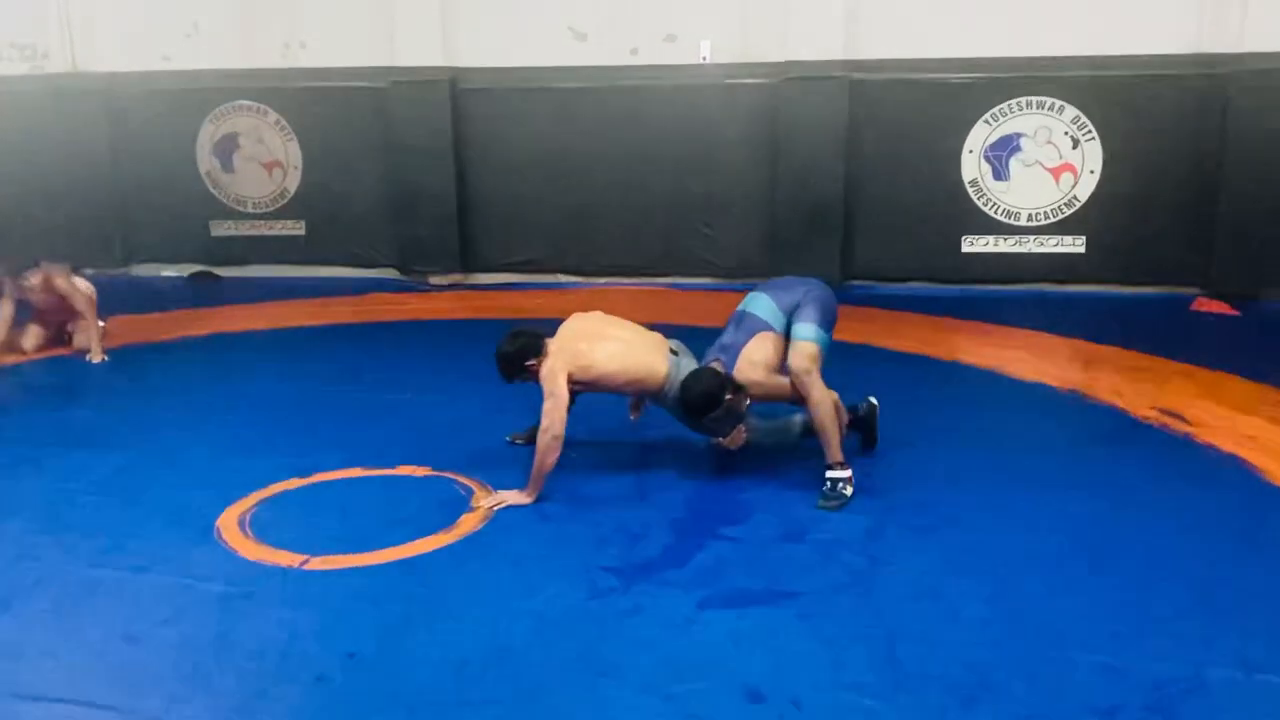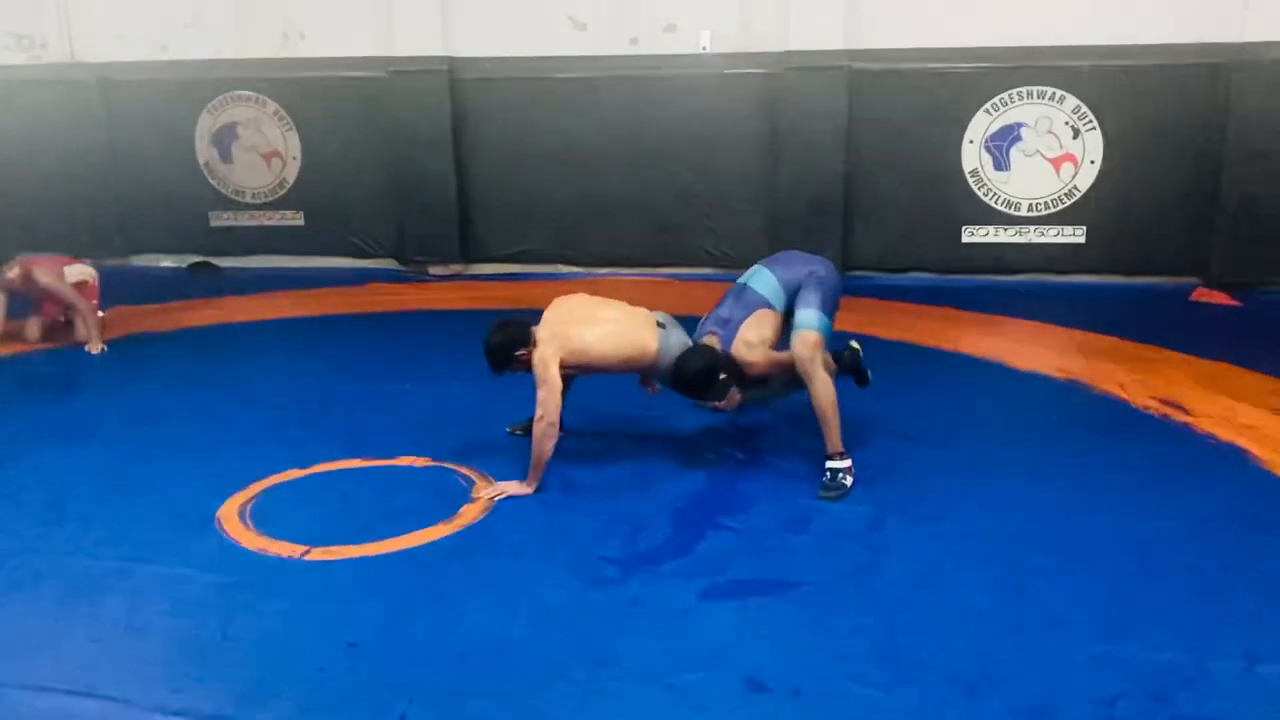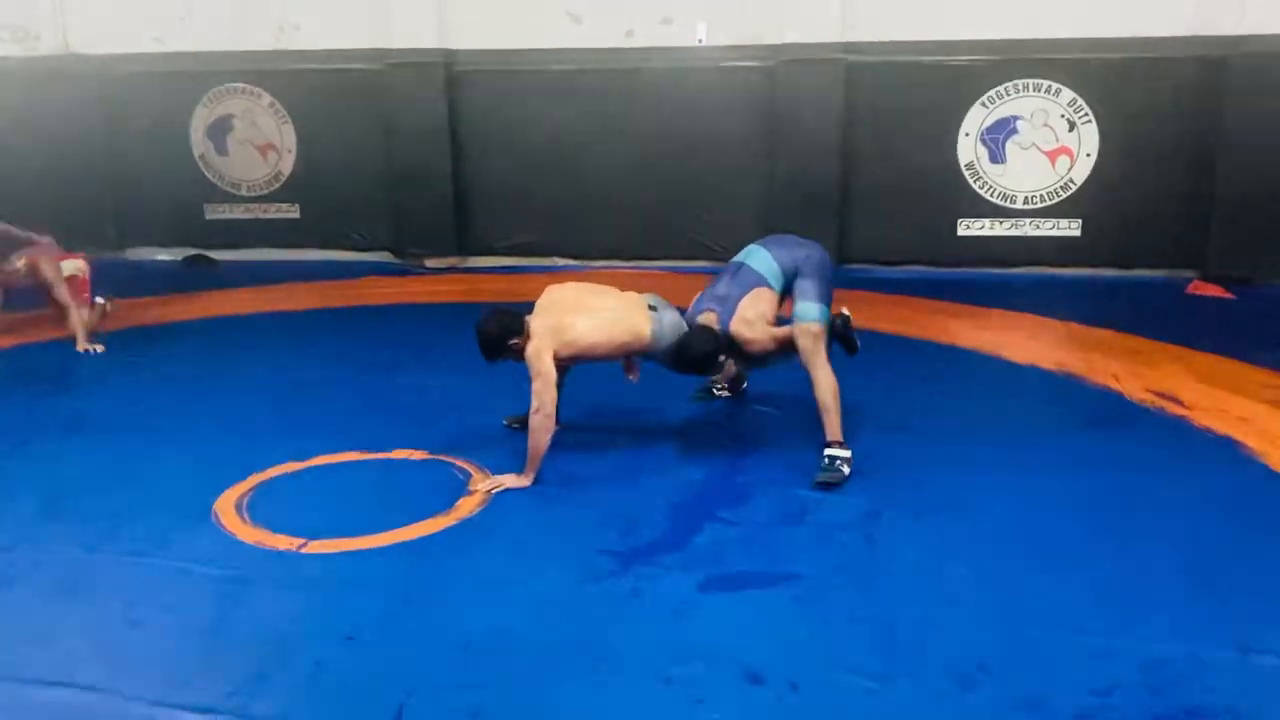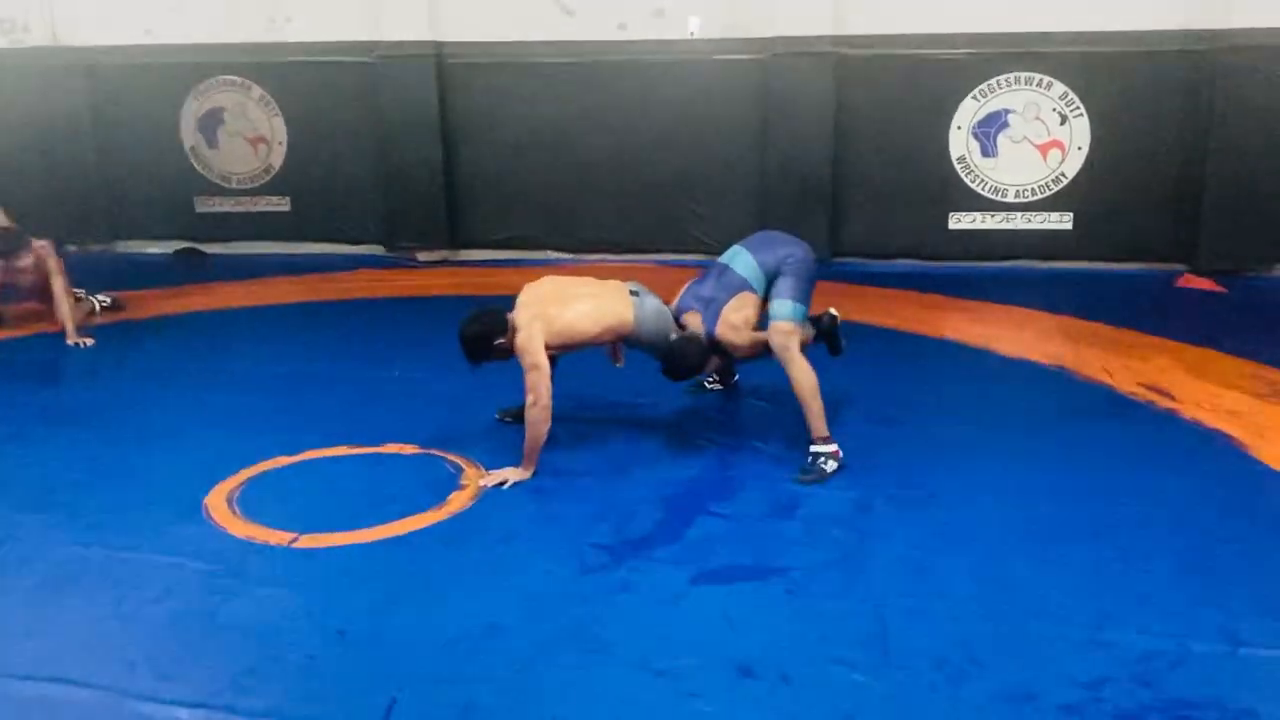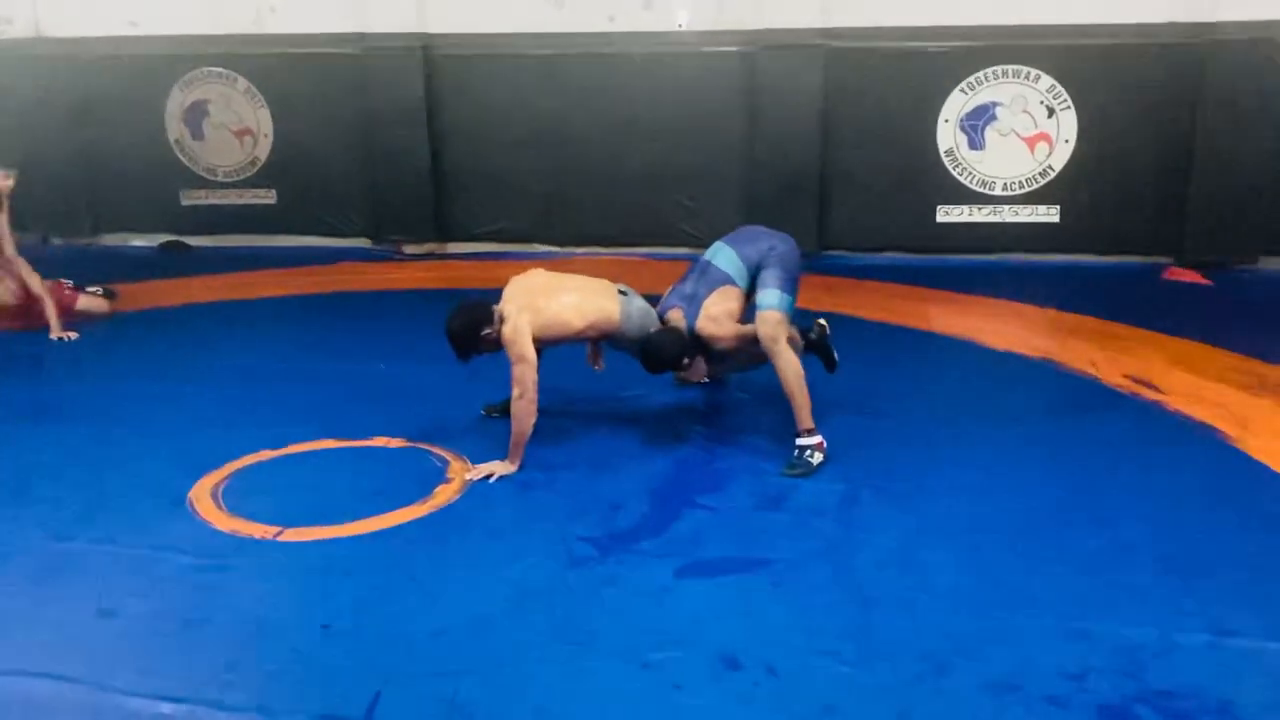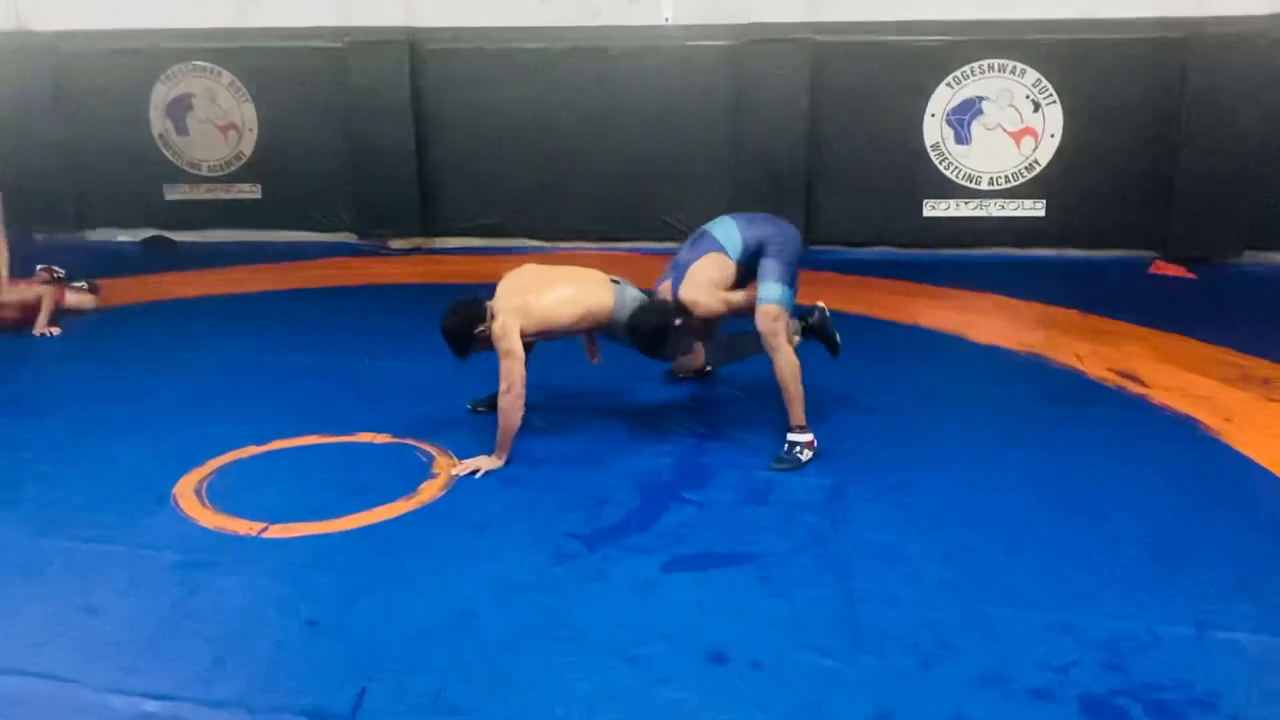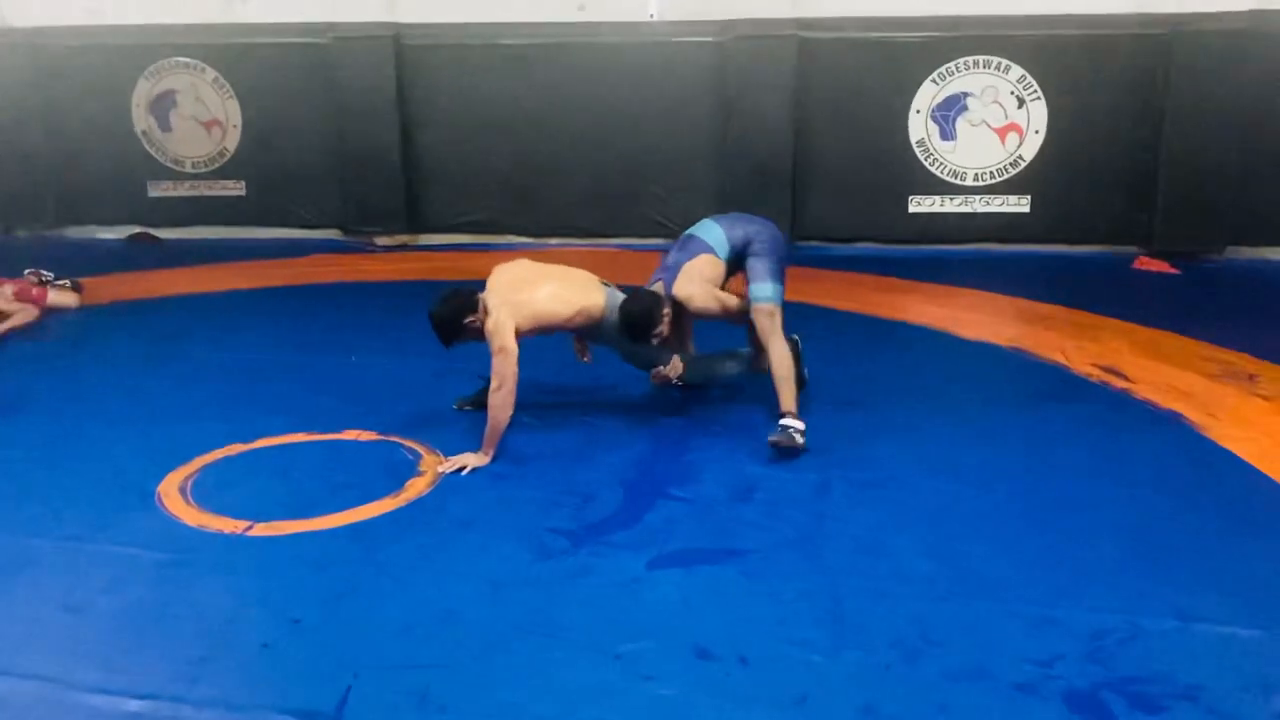
dt=0.3s
person 1, frame 1
left shoulder: (553, 366)
right shoulder: (576, 323)
left elbow: (553, 433)
left wrist: (529, 493)
left hip: (677, 386)
right hip: (671, 350)
left knee: (751, 433)
left ankle: (851, 417)
person 1, frame 2
left shoulder: (545, 354)
right shoulder: (561, 307)
left elbow: (547, 421)
left wrist: (529, 484)
left hip: (668, 353)
right hip: (660, 323)
person 1, frame 3
left shoulder: (538, 346)
right shoulder: (552, 294)
left elbow: (543, 412)
right elbow: (613, 294)
left wrist: (526, 476)
left hip: (661, 336)
right hip: (650, 306)
person 1, frame 4
left shoulder: (527, 339)
right shoulder: (531, 292)
left elbow: (538, 405)
left wrist: (524, 469)
left hip: (644, 324)
right hip: (629, 293)
person 1, frame 5
left shoulder: (514, 329)
right shoulder: (518, 284)
left elbow: (525, 397)
left wrist: (512, 462)
left hip: (628, 322)
right hip: (617, 294)
person 1, frame 6
left shoulder: (503, 325)
right shoulder: (510, 282)
left elbow: (513, 393)
left wrist: (498, 457)
right wrist: (588, 334)
left hip: (622, 313)
right hip: (612, 286)
left ankle: (800, 329)
person 1, frame 7
left shoulder: (497, 320)
right shoulder: (502, 273)
left elbow: (503, 389)
left wrist: (485, 454)
left hip: (609, 317)
right hip: (597, 289)
left knee: (683, 370)
person 2, frame 1
left shoulder: (752, 380)
right shoulder: (708, 373)
left elbow: (824, 397)
left hip: (810, 295)
right hip: (775, 293)
left knee: (802, 370)
left ankle: (839, 470)
person 2, frame 2
left shoulder: (750, 358)
right shoulder: (702, 343)
left elbow: (804, 360)
right wrist: (738, 388)
left hip: (814, 275)
right hip: (780, 268)
left knee: (807, 357)
left ankle: (839, 460)
person 2, frame 3
left shoulder: (750, 337)
right shoulder: (694, 318)
left elbow: (797, 336)
left hip: (807, 260)
right hip: (772, 252)
left knee: (811, 350)
left ankle: (837, 449)
right ankle: (736, 382)
person 2, frame 4
left shoulder: (732, 338)
right shoulder: (678, 311)
left elbow: (778, 344)
left hip: (791, 257)
right hip: (760, 246)
left knee: (783, 345)
left ankle: (825, 445)
right ankle: (726, 375)
person 2, frame 5
left shoulder: (716, 333)
right shoulder: (664, 312)
left elbow: (763, 334)
left hip: (775, 251)
right hip: (744, 241)
left knee: (770, 336)
left ankle: (810, 438)
person 2, frame 6
left shoulder: (700, 302)
right shoulder: (662, 299)
left elbow: (752, 300)
right wrist: (698, 351)
left hip: (775, 237)
right hip: (741, 231)
left knee: (770, 330)
left ankle: (801, 434)
person 2, frame 7
left shoulder: (696, 299)
right shoulder: (652, 296)
left elbow: (740, 307)
left hip: (759, 237)
right hip: (724, 232)
left knee: (767, 325)
left ankle: (791, 423)
